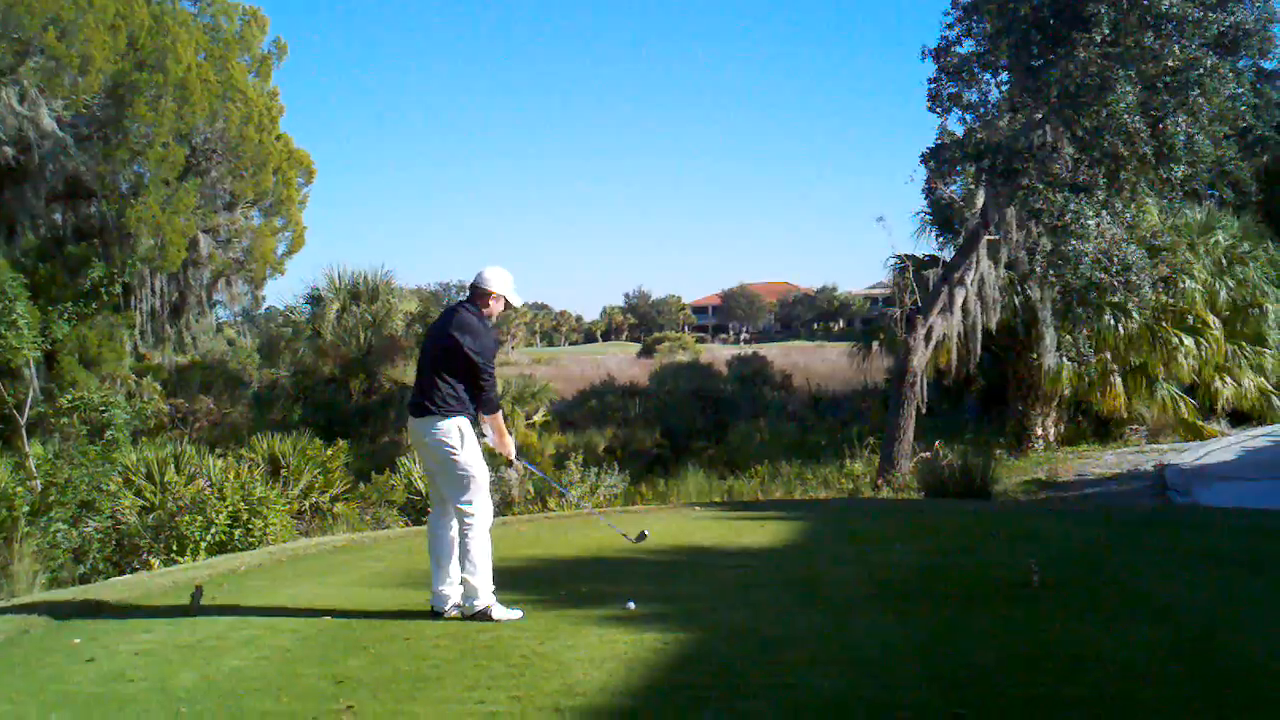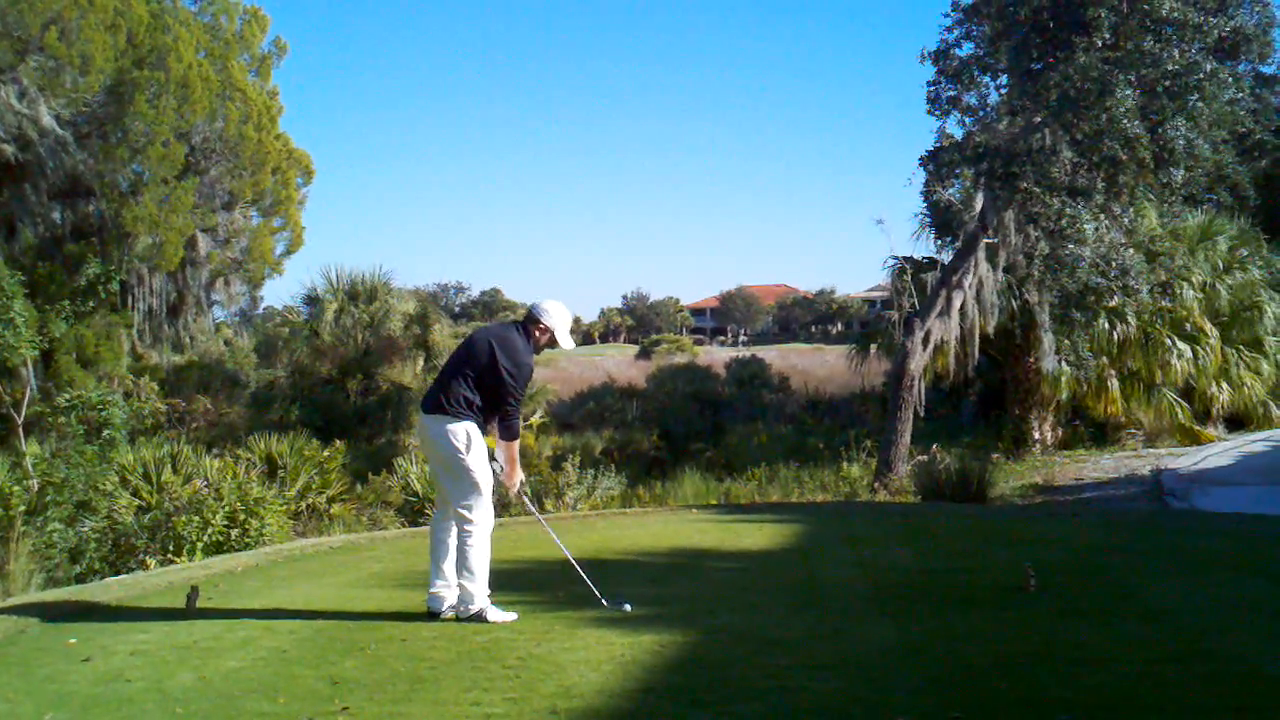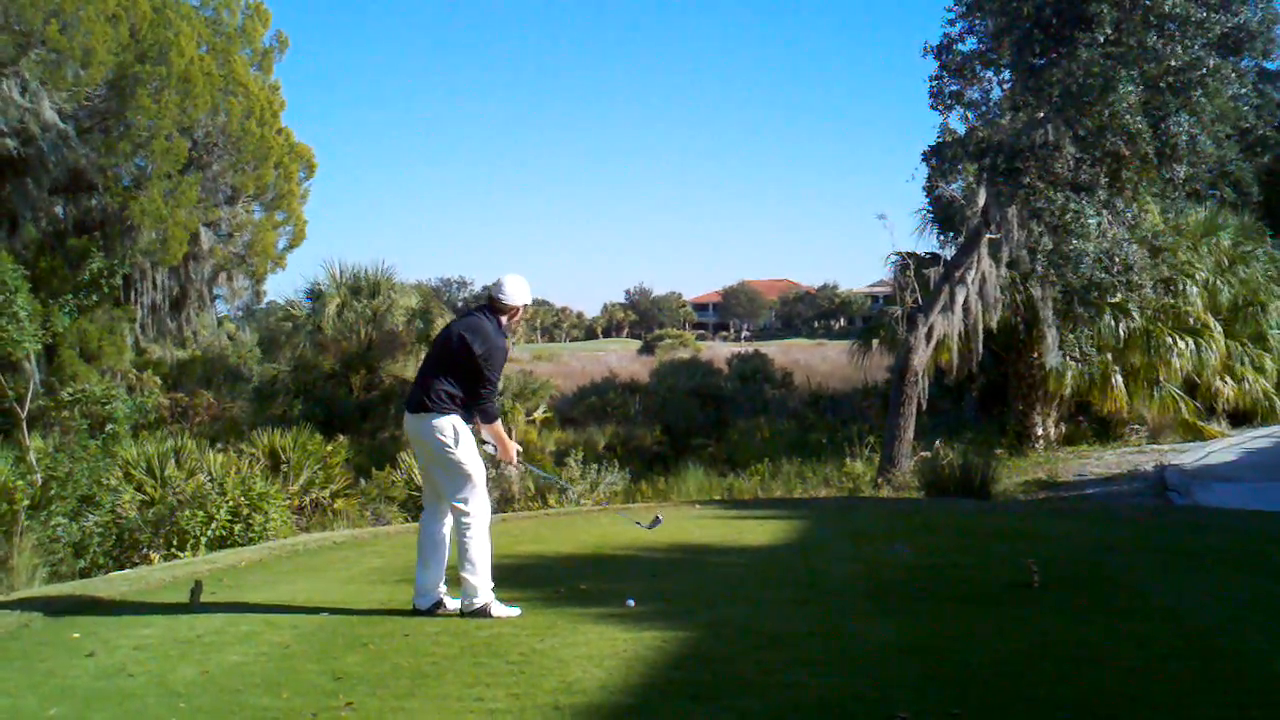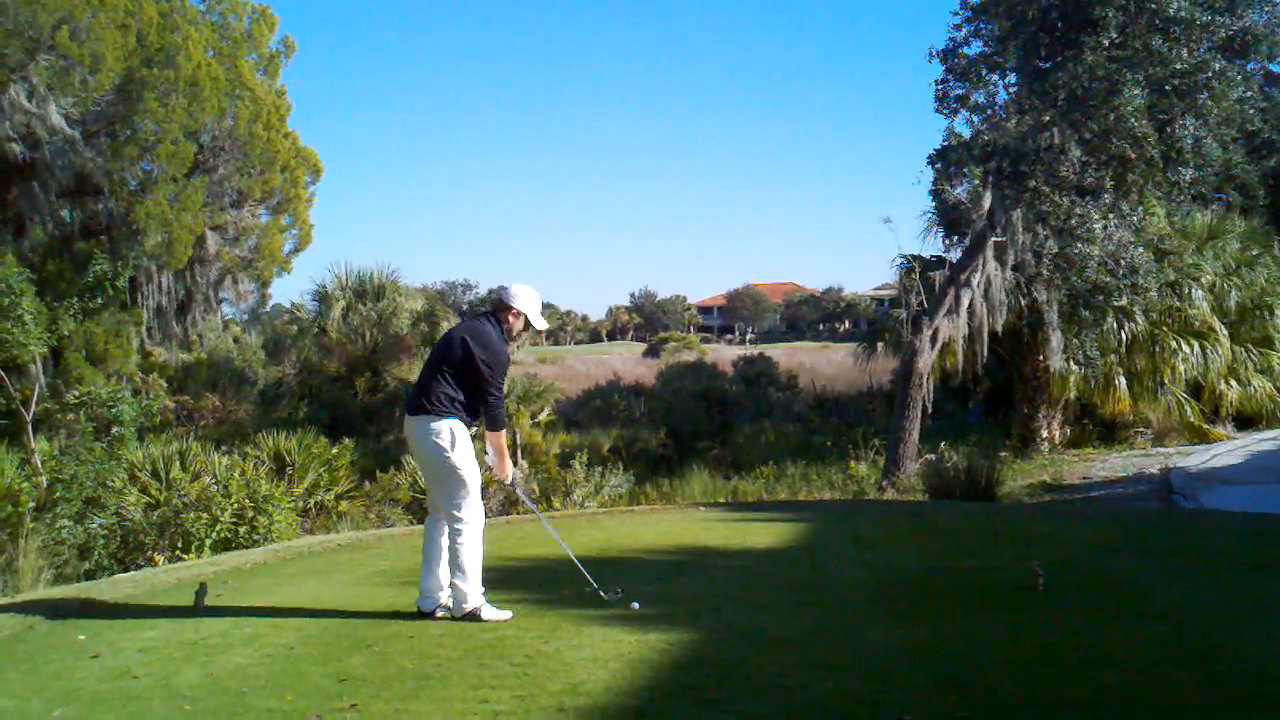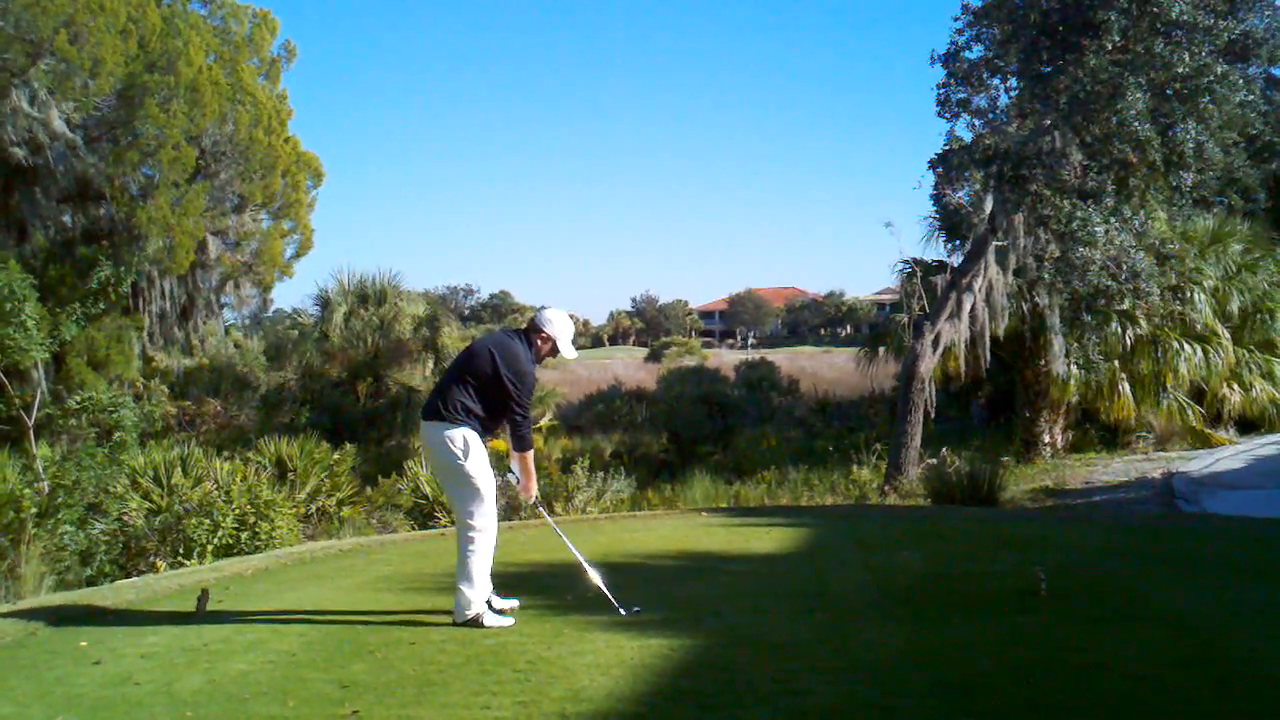
dt=1s
person 1, frame 1
left shoulder: (449, 318)
right shoulder: (477, 331)
right elbow: (485, 391)
left wrist: (489, 429)
right wrist: (503, 437)
left hip: (423, 422)
right hip: (448, 426)
left knee: (444, 511)
right knee: (475, 513)
left ankle: (445, 599)
right ankle: (479, 601)
person 1, frame 2
left shoulder: (498, 333)
right shoulder: (519, 355)
right elbow: (509, 416)
left wrist: (503, 457)
right wrist: (513, 467)
left hip: (433, 421)
right hip: (455, 427)
left knee: (448, 513)
right knee: (476, 517)
left ankle: (442, 599)
right ankle: (473, 604)
person 1, frame 3
left shoulder: (468, 322)
right shoulder: (492, 340)
right elbow: (485, 402)
left wrist: (493, 436)
right wrist: (505, 444)
left hip: (419, 418)
right hip: (443, 422)
left knee: (437, 509)
right knee: (474, 510)
left ankle: (428, 596)
right ankle: (478, 599)
person 1, frame 4
left shoulder: (473, 328)
right shoulder: (493, 344)
right elbow: (493, 405)
left wrist: (490, 446)
right wrist: (503, 458)
left hip: (421, 422)
right hip: (442, 426)
left knee: (441, 513)
right knee: (467, 515)
left ankle: (433, 599)
right ankle: (468, 603)
person 1, frame 5
left shoulder: (503, 342)
right shoulder: (519, 363)
right elbow: (520, 424)
left wrist: (514, 459)
right wrist: (529, 477)
left hip: (437, 427)
right hip: (454, 432)
left knee: (471, 517)
right knee: (480, 521)
left ankle: (479, 594)
right ankle: (470, 610)
